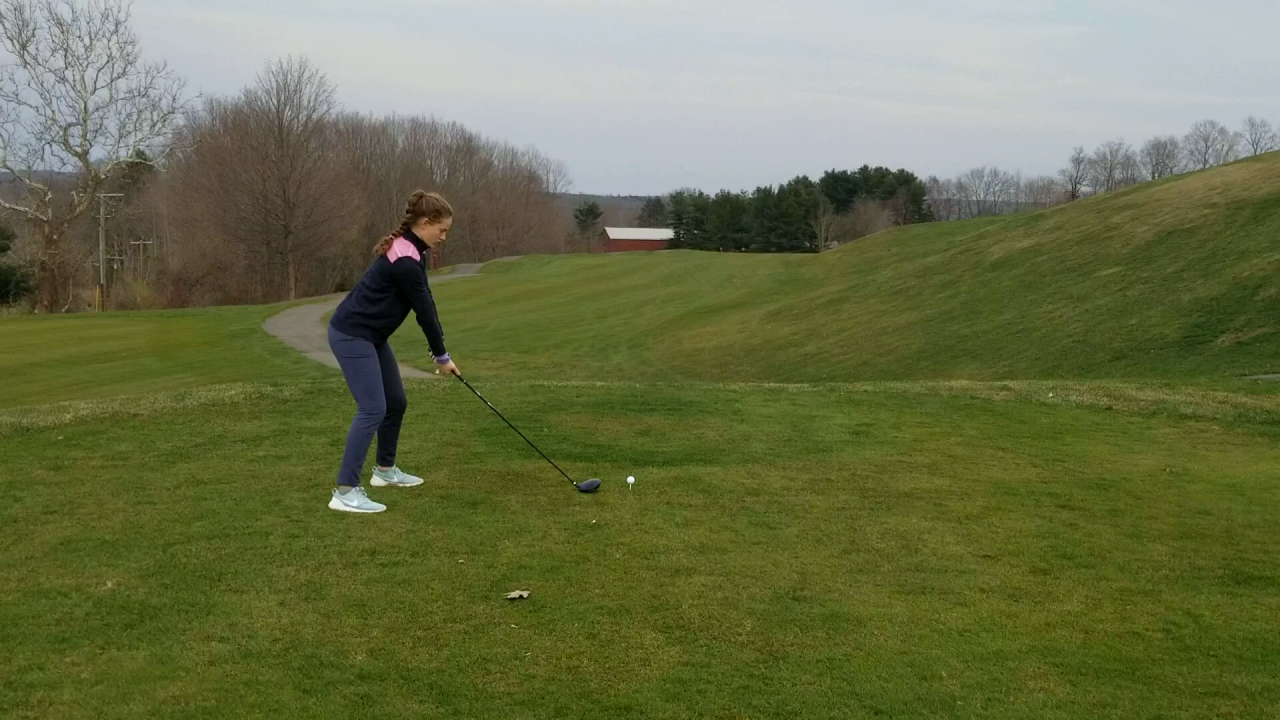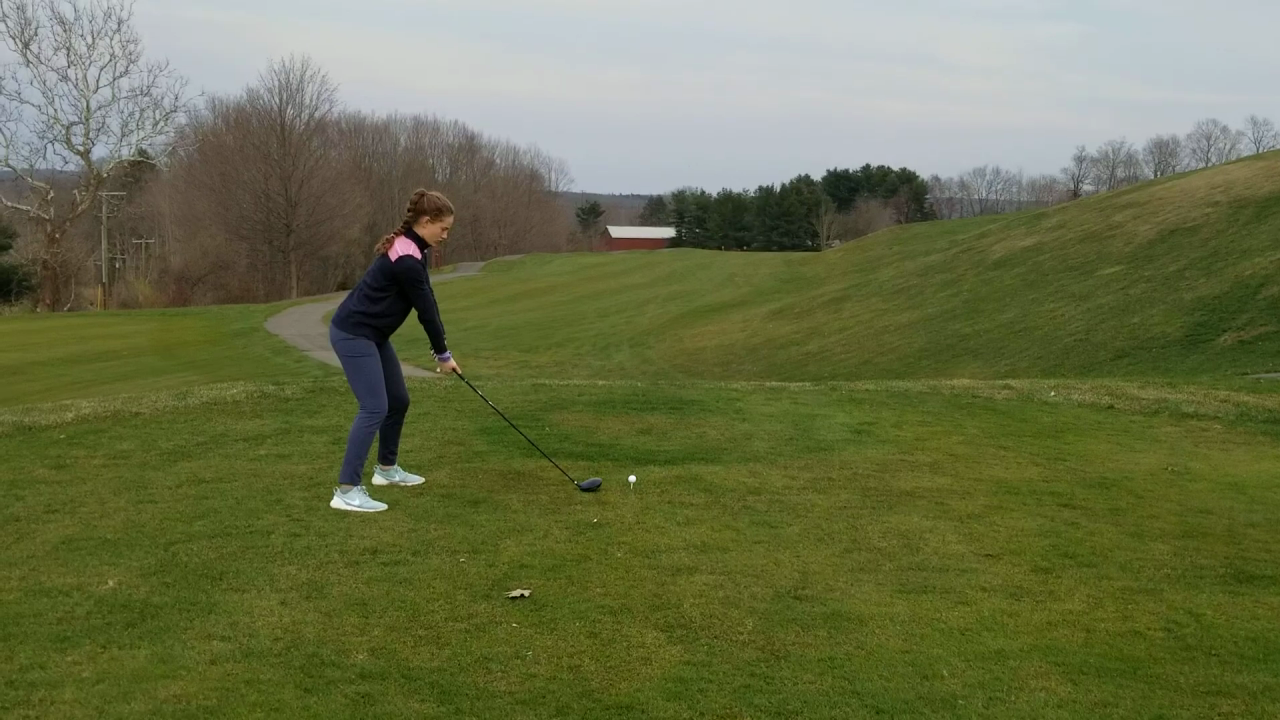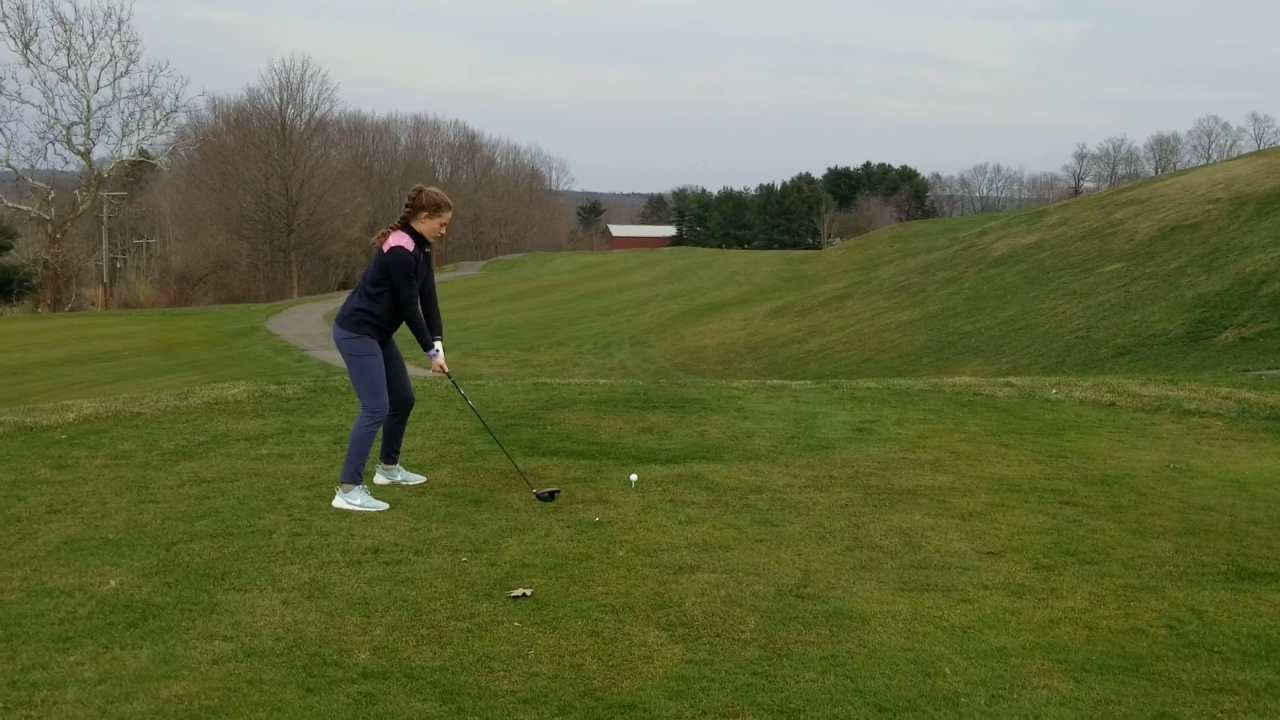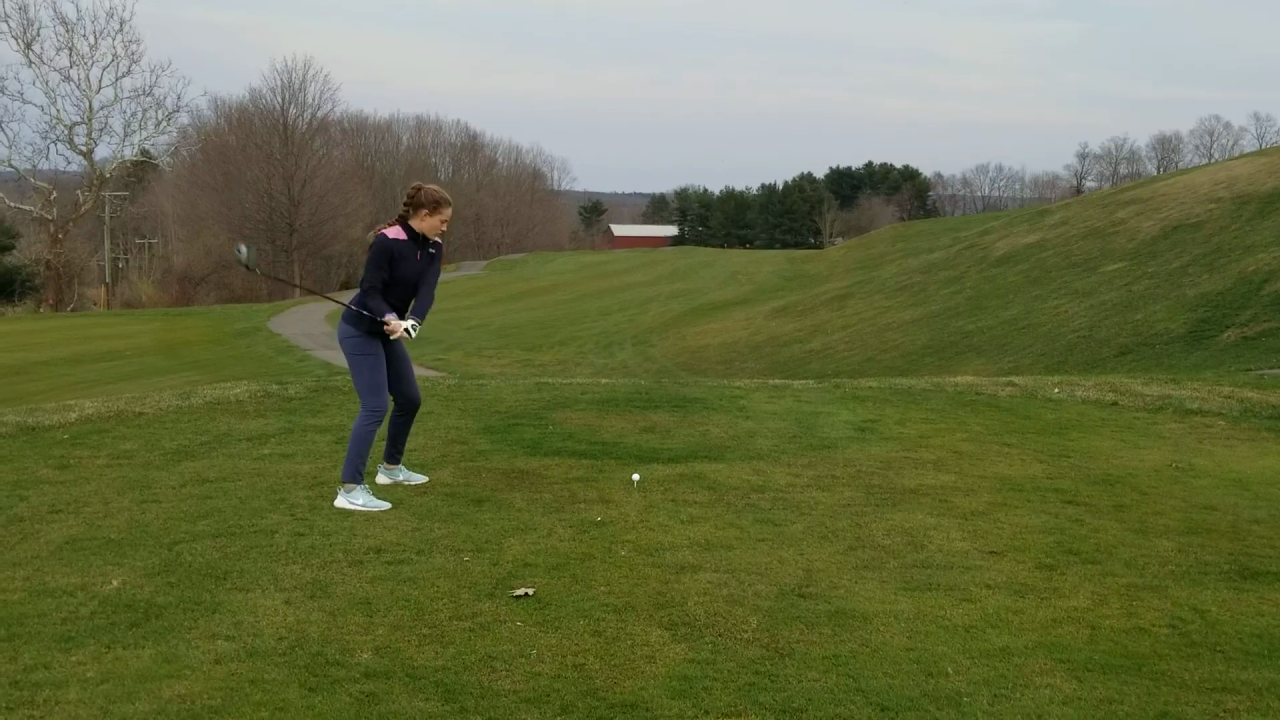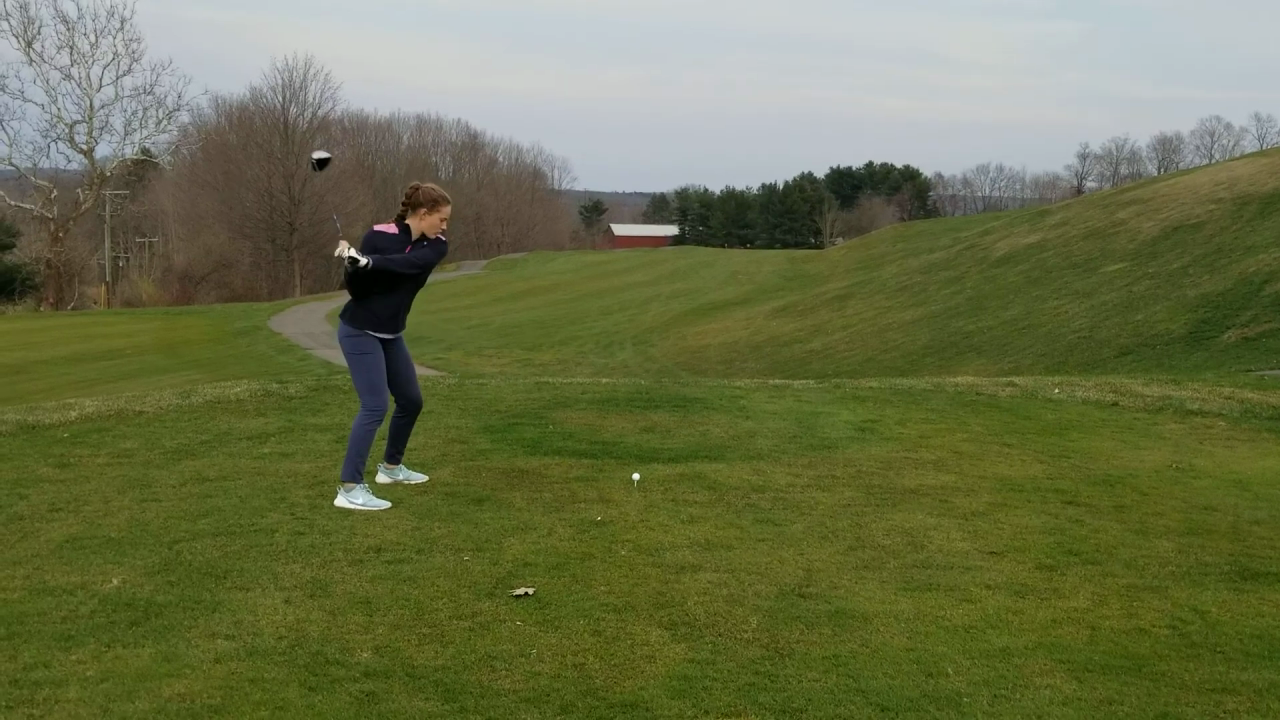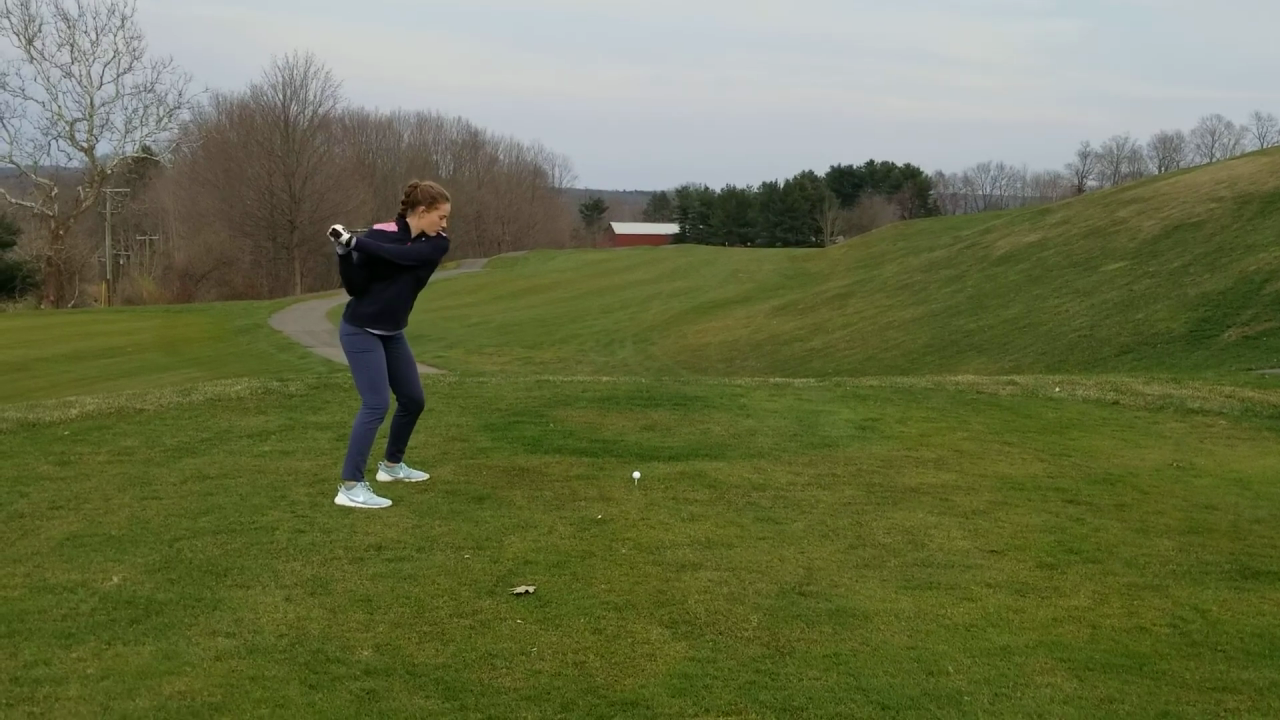
dt=0.2s
person 1, frame 1
left shoulder: (413, 250)
right shoulder: (404, 262)
left elbow: (427, 302)
right elbow: (423, 311)
left wrist: (439, 348)
right wrist: (441, 356)
left hip: (371, 335)
right hip: (351, 335)
left knee: (396, 402)
right knee: (372, 410)
left ankle: (385, 469)
right ankle: (345, 492)
person 1, frame 2
left shoulder: (415, 248)
right shoulder: (406, 261)
left elbow: (428, 299)
right elbow: (424, 309)
left wrist: (442, 345)
right wrist: (442, 354)
left hip: (373, 333)
right hip: (353, 334)
left knee: (398, 401)
right knee: (374, 408)
left ankle: (386, 468)
right ankle: (346, 490)
person 1, frame 3
left shoulder: (421, 247)
right shoulder: (400, 252)
left elbow: (428, 297)
right elbow: (409, 307)
left wrist: (436, 341)
right wrist: (431, 352)
left hip: (379, 333)
right hip: (356, 332)
left knee: (402, 399)
right knee: (374, 407)
left ankle: (388, 467)
right ankle: (348, 490)
person 1, frame 4
left shoulder: (433, 249)
right shoulder: (387, 241)
left elbow: (426, 290)
right elbow: (372, 294)
left wrist: (412, 322)
right wrist: (390, 317)
left hip: (387, 334)
right hip: (360, 331)
left knee: (409, 399)
right knee: (375, 407)
left ankle: (391, 467)
right ankle: (350, 490)
person 1, frame 5
left shoulder: (437, 247)
right shoulder: (378, 236)
left elbow: (405, 263)
right elbow: (356, 289)
left wrist: (362, 259)
right wrist: (349, 262)
left hip: (391, 335)
right hip: (360, 331)
left knee: (411, 401)
right knee: (375, 406)
left ankle: (391, 466)
right ankle: (349, 489)
person 1, frame 6
left shoulder: (438, 244)
right shoulder: (377, 235)
left elbow: (401, 255)
right elbow: (355, 287)
left wrist: (351, 241)
right wrist: (343, 251)
left hip: (392, 333)
right hip: (361, 330)
left knee: (413, 400)
right knee: (376, 405)
left ankle: (392, 465)
right ankle: (350, 487)
